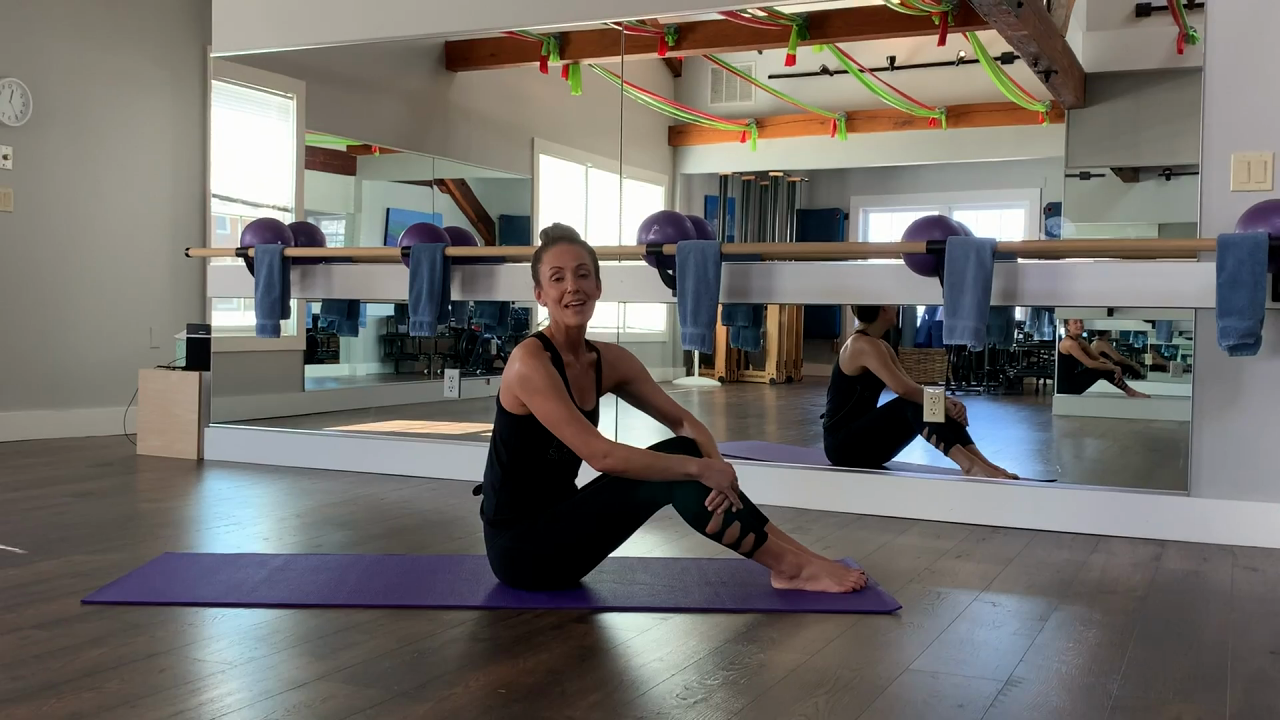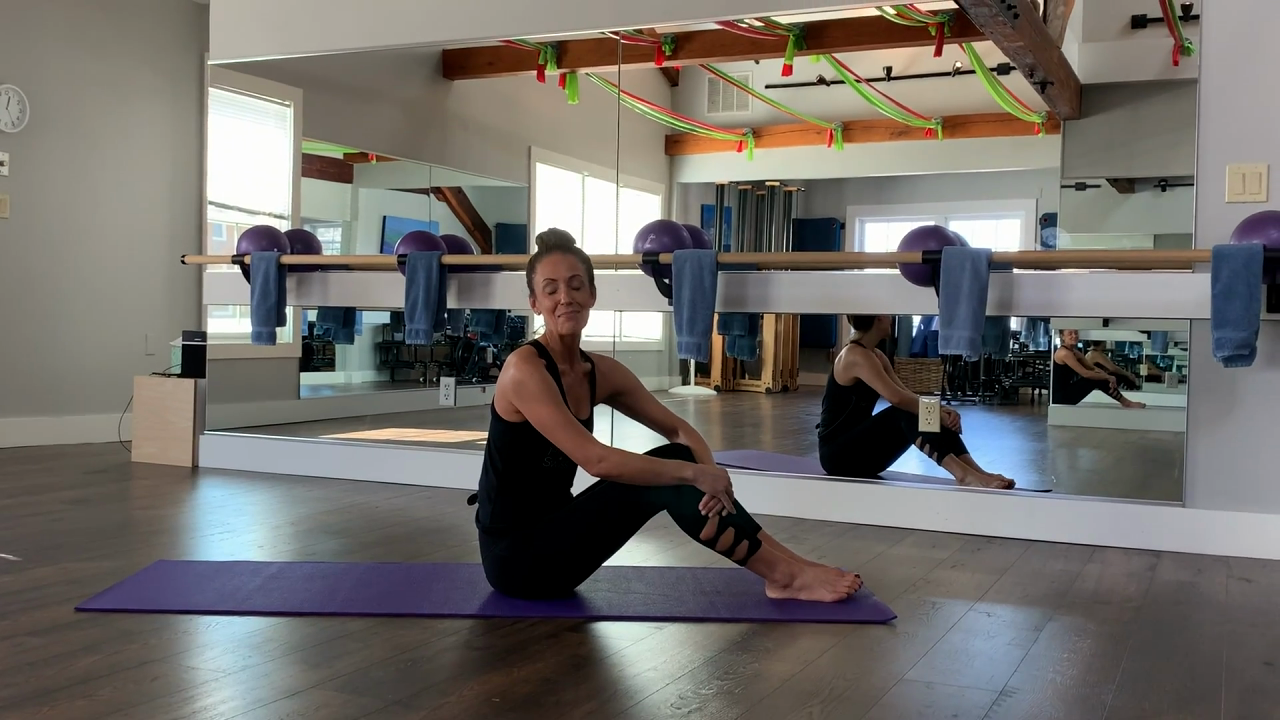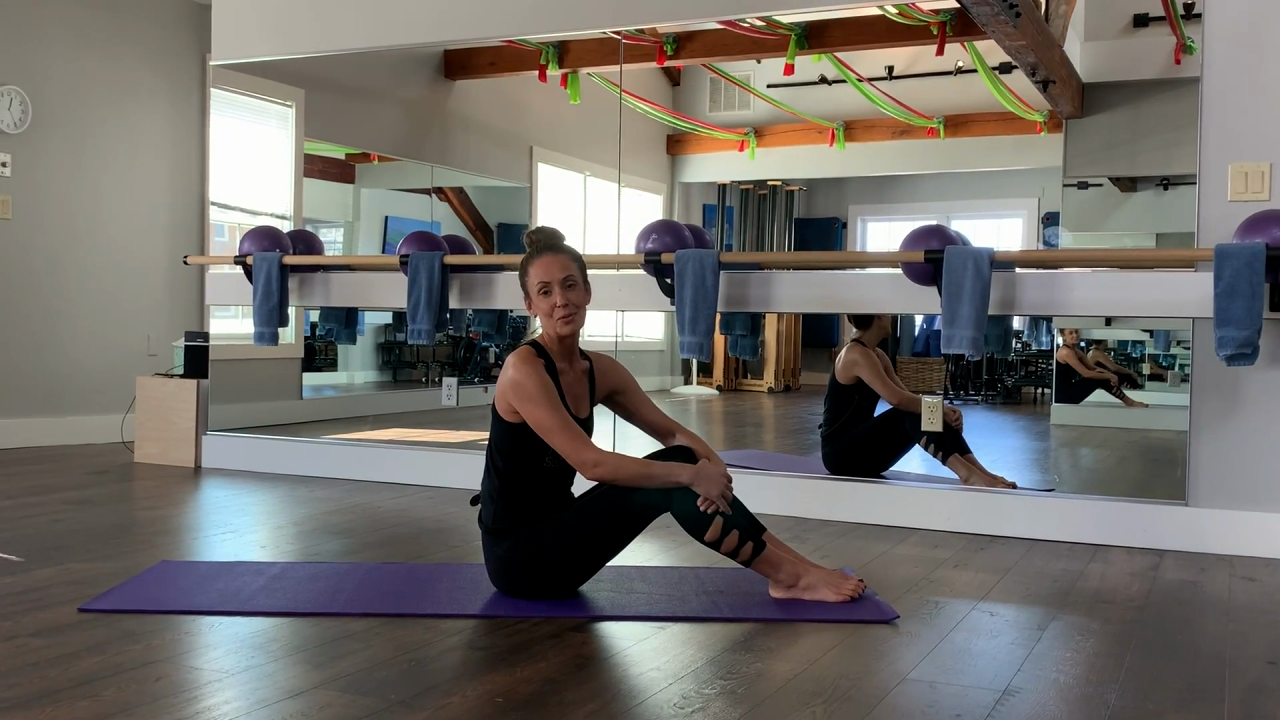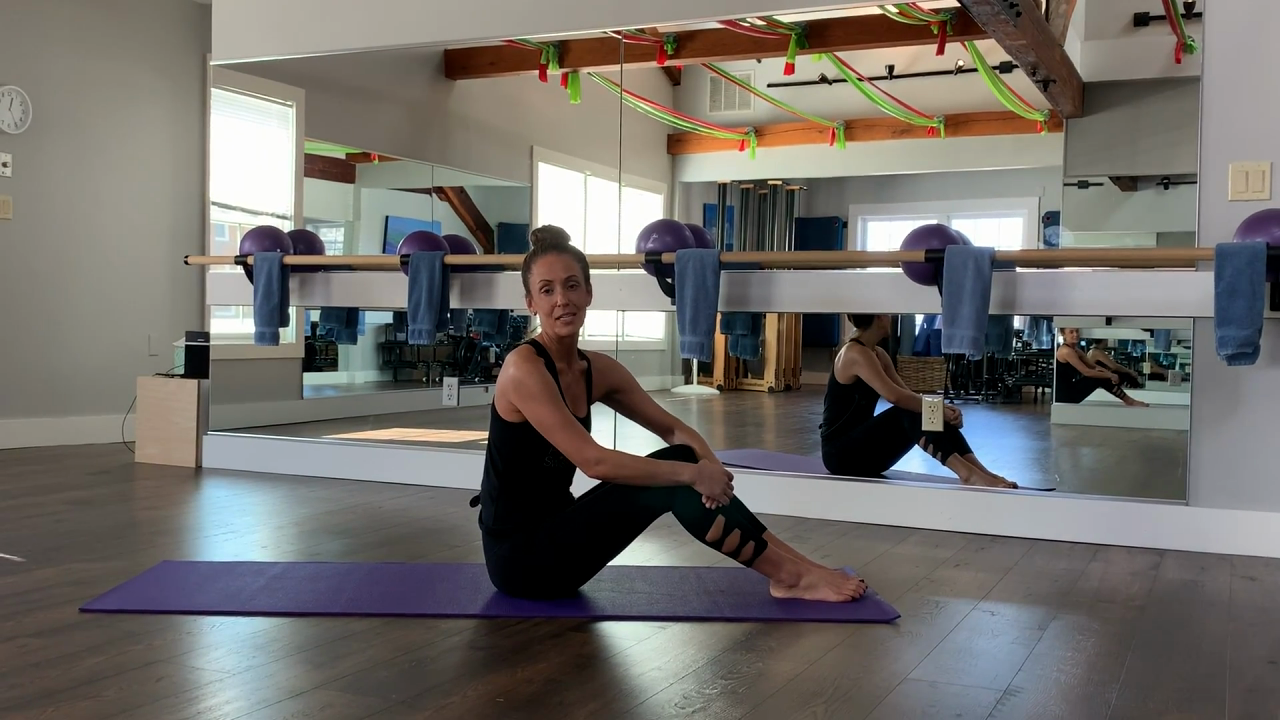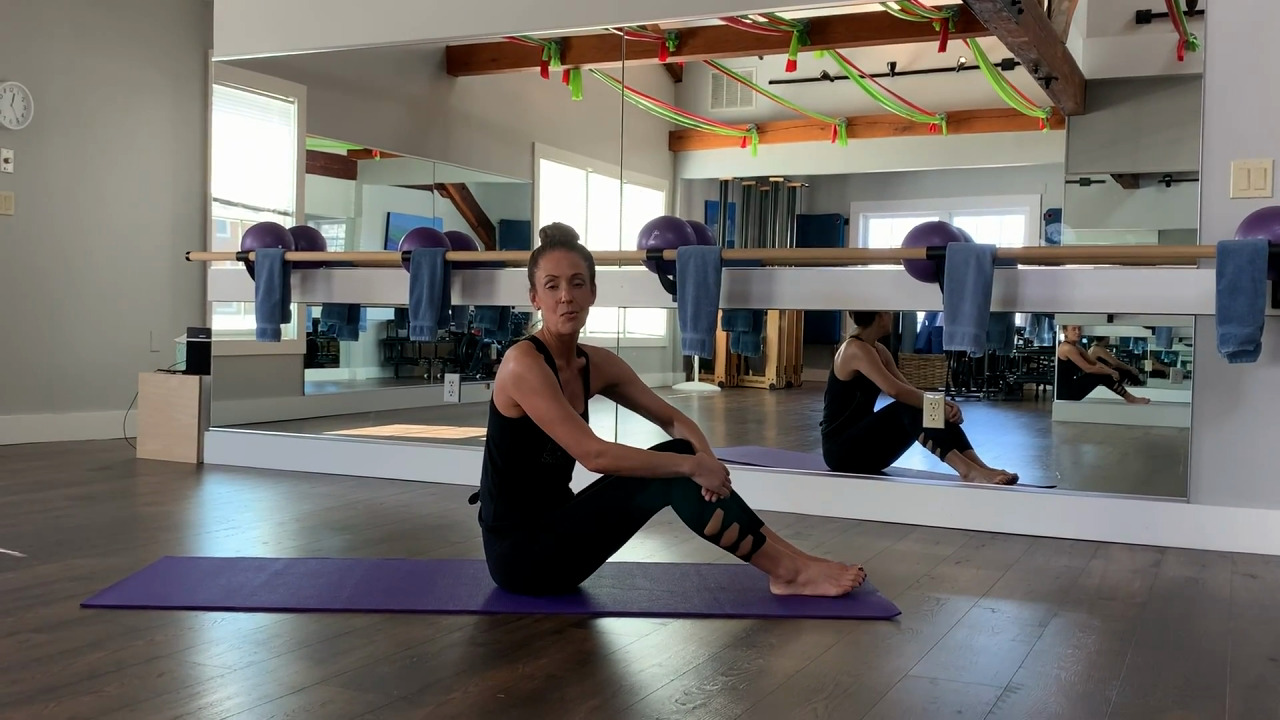
dt=0.7s
person 1, frame 1
left shoulder: (610, 360)
right shoulder: (530, 361)
left elbow: (681, 421)
right elbow: (602, 455)
left wrist: (714, 462)
right wrist: (700, 468)
left hip: (555, 524)
right hip: (521, 546)
left knee: (680, 456)
right knee: (674, 466)
left ankle: (791, 559)
right ankle: (793, 566)
person 1, frame 2
left shoulder: (602, 372)
right shoulder: (525, 368)
left elbow: (677, 430)
right elbow: (597, 460)
left wrist: (706, 471)
right wrist: (694, 473)
left hip: (551, 536)
right hip: (516, 555)
left knee: (674, 466)
right knee: (671, 473)
left ankle: (787, 567)
right ankle: (785, 575)
person 1, frame 3
left shoulder: (600, 370)
right shoulder: (524, 369)
left elbow: (670, 432)
right elbow: (592, 463)
left wrist: (711, 462)
right wrist: (689, 474)
left hip: (553, 531)
right hip: (519, 555)
left knee: (678, 464)
right knee: (675, 479)
left ankle: (790, 568)
right ankle: (791, 575)
person 1, frame 4
left shoulder: (597, 369)
right shoulder: (525, 368)
left elbow: (672, 429)
right elbow: (594, 462)
left wrist: (709, 465)
right wrist: (692, 474)
left hip: (552, 533)
right hip: (519, 554)
left knee: (680, 464)
right knee: (676, 475)
left ankle: (790, 568)
right ankle: (792, 575)
person 1, frame 5
left shoulder: (597, 363)
right shoulder: (524, 363)
left elbow: (671, 419)
right elbow: (594, 454)
left wrist: (703, 457)
right wrist: (690, 464)
left hip: (552, 527)
right hip: (519, 551)
left knee: (676, 461)
right knee: (674, 472)
left ankle: (789, 563)
right ankle: (789, 569)
person 2, frame 1
left shoulder: (880, 346)
right shoulder: (863, 345)
left elbow: (912, 386)
right elbow: (902, 388)
left wrist: (946, 402)
right wrist: (942, 404)
left hip: (866, 440)
right hip: (842, 444)
left knee: (919, 402)
right knee: (913, 405)
left ankle: (984, 464)
right ankle: (970, 465)
person 2, frame 2
left shoulder: (876, 355)
right shoulder: (857, 356)
left elbow: (907, 395)
right elbow: (896, 398)
left wrist: (940, 411)
left hip: (861, 449)
right hip: (837, 453)
left knee: (922, 415)
right knee: (906, 414)
left ankle: (976, 473)
right ankle: (963, 474)
person 2, frame 3
left shoulder: (877, 355)
right shoulder: (857, 354)
left elbow: (907, 396)
right elbow: (896, 398)
left wrist: (942, 410)
right wrist: (940, 411)
left hip: (864, 448)
right hip: (840, 452)
left knee: (915, 411)
right knee: (910, 414)
left ankle: (980, 473)
right ankle: (968, 474)
person 2, frame 4
left shoulder: (878, 354)
right shoulder: (856, 353)
left elbow: (908, 395)
right elbow: (895, 396)
left wrist: (941, 409)
left hip: (864, 448)
right hip: (840, 452)
left knee: (920, 412)
right knee: (909, 414)
left ankle: (980, 472)
right ankle: (968, 474)
person 2, frame 5
left shoulder: (879, 351)
right shoulder: (856, 349)
left elbow: (909, 390)
right elbow: (895, 390)
left wrist: (943, 405)
left hip: (864, 445)
right hip: (840, 449)
left knee: (920, 408)
right knee: (909, 409)
left ankle: (980, 468)
right ankle: (968, 471)
